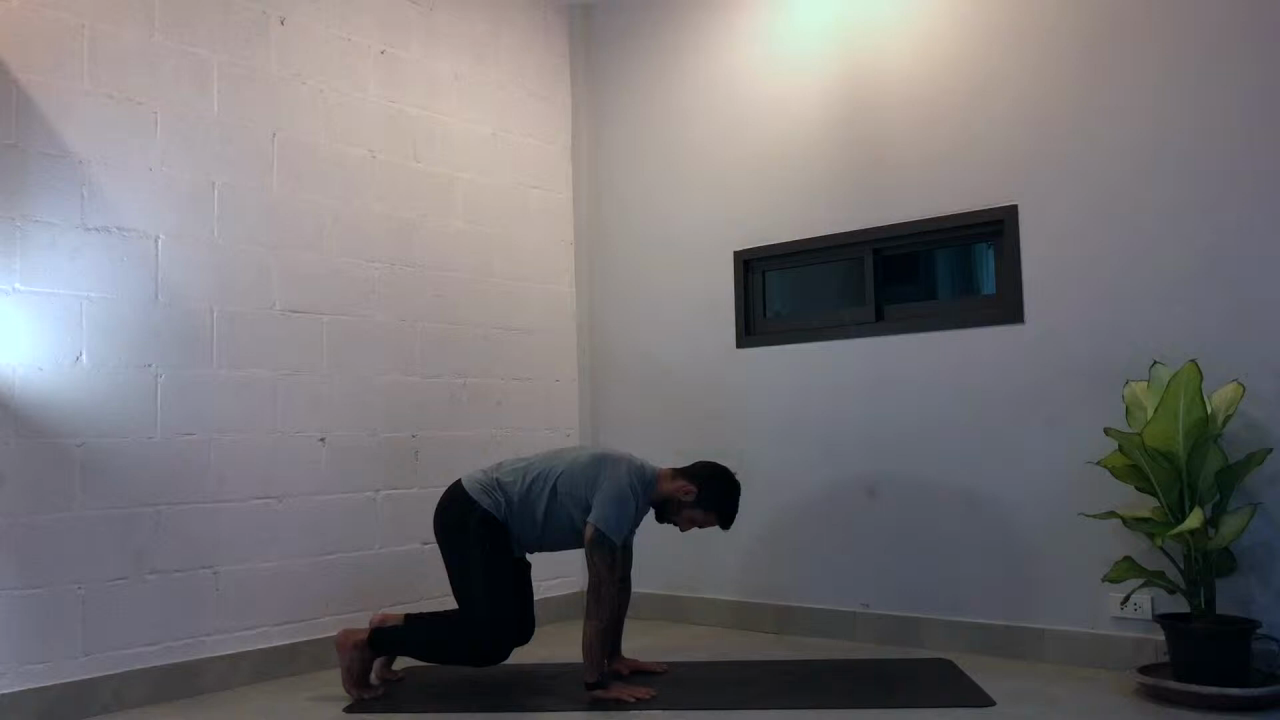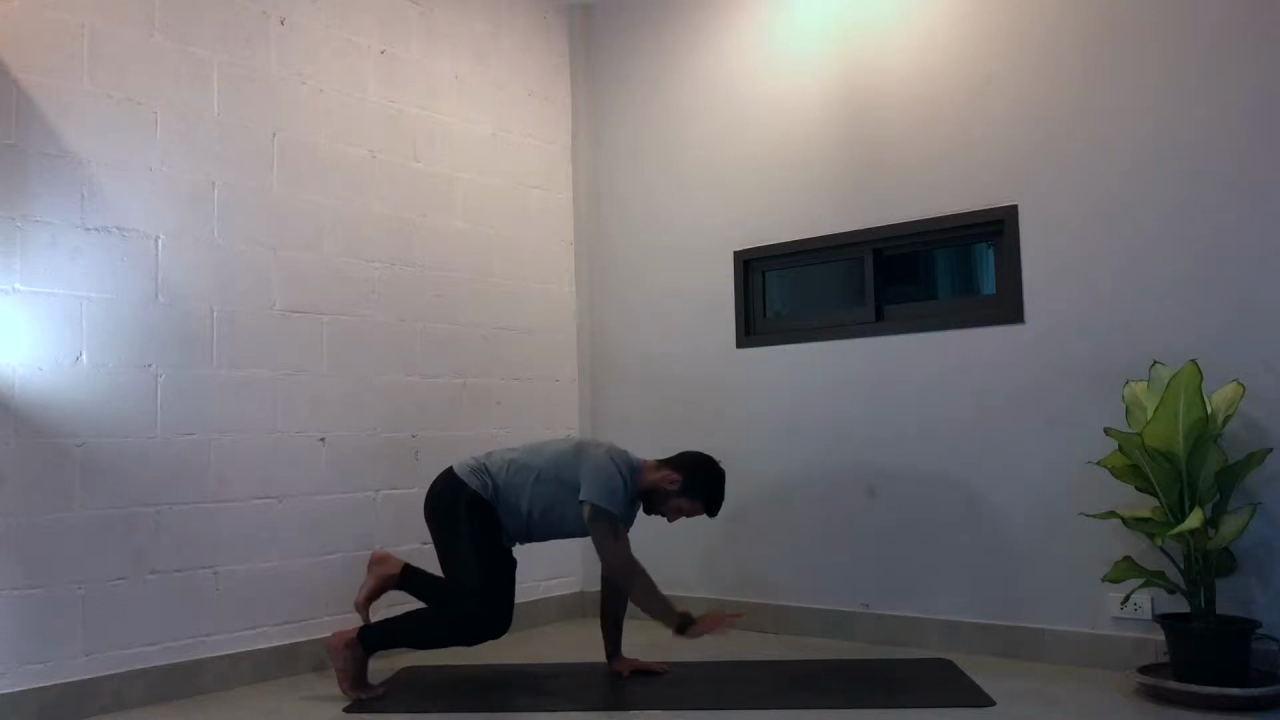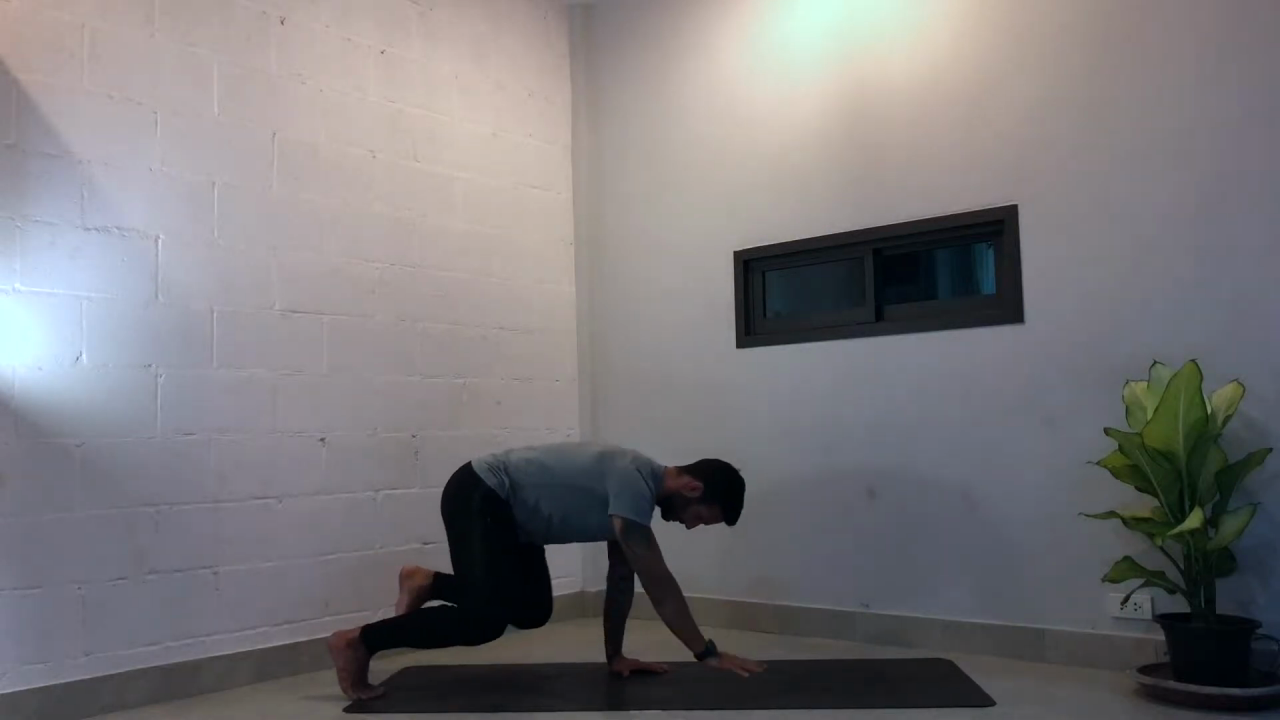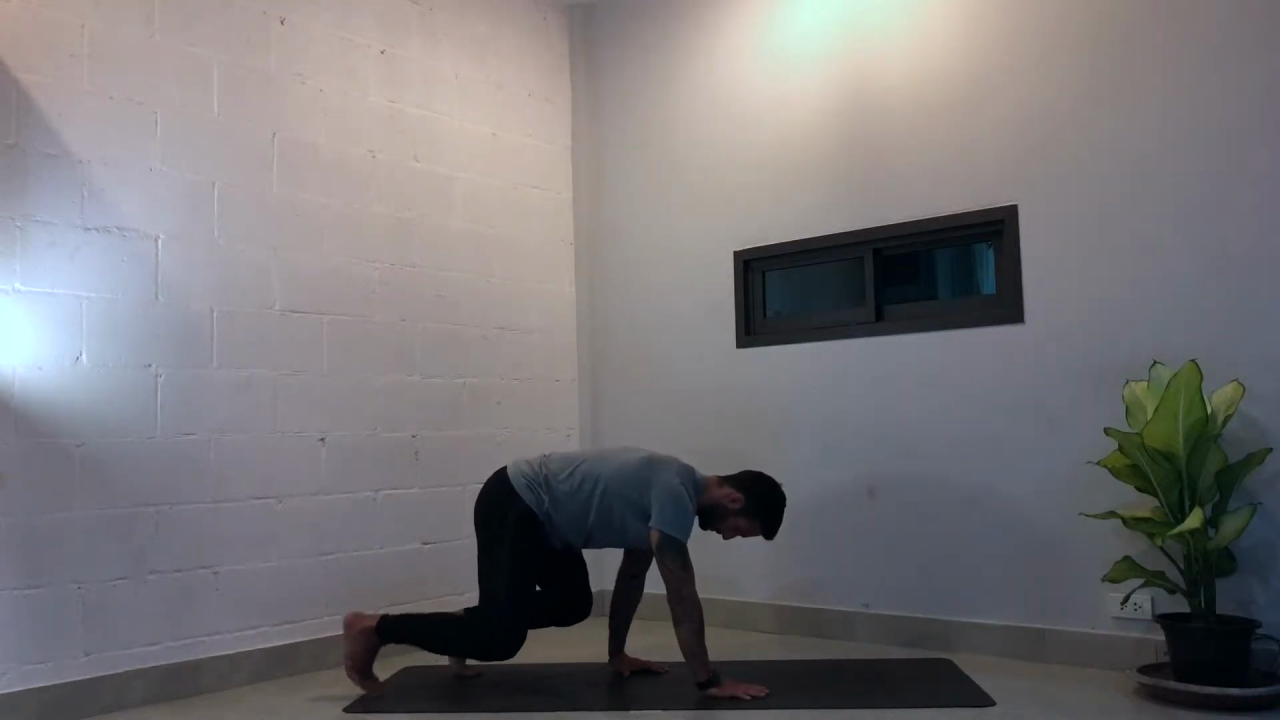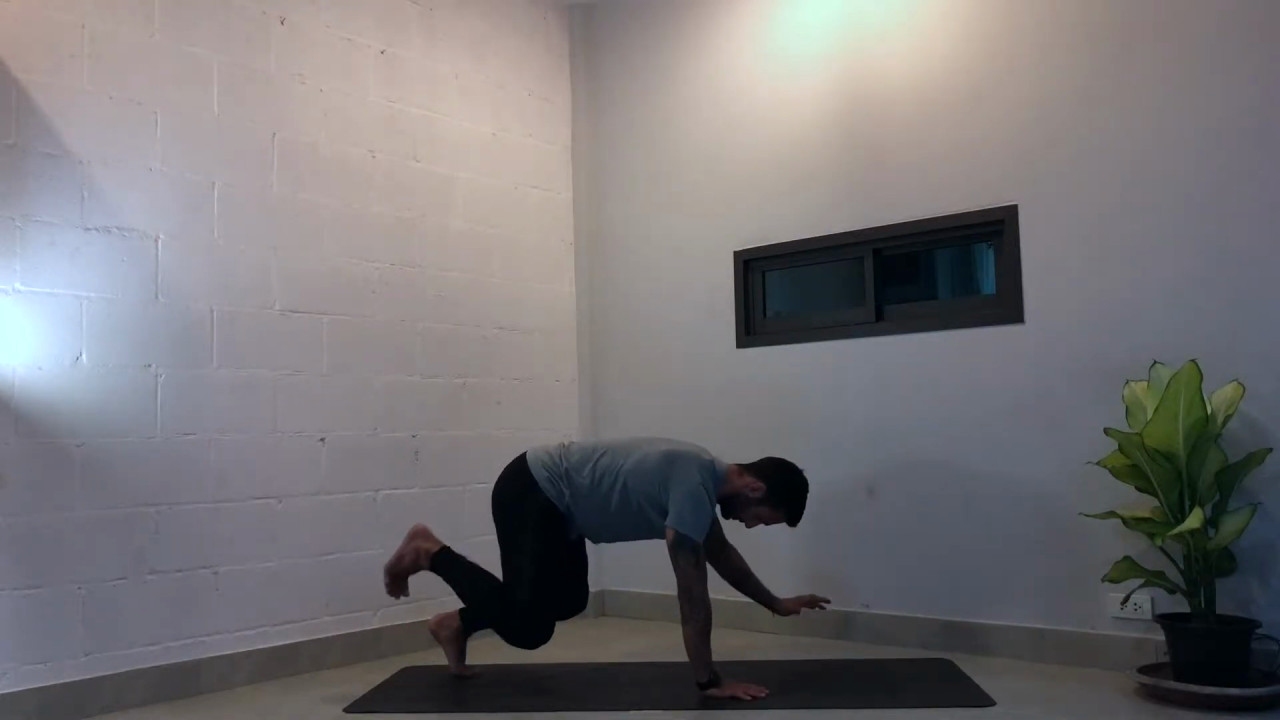
dt=1s
person 1, frame 1
left shoulder: (636, 489)
right shoulder: (624, 488)
left elbow: (620, 580)
right elbow: (601, 589)
left wrist: (615, 656)
right wrist: (596, 680)
left hip: (496, 523)
right hip: (471, 514)
left knee: (515, 630)
right knee: (491, 641)
left ankle: (396, 625)
right ankle: (366, 642)
person 1, frame 2
left shoulder: (627, 492)
right shoulder: (609, 471)
left elbow: (614, 577)
right elbow: (620, 568)
left wrist: (615, 656)
right wrist: (683, 623)
left hip: (490, 516)
right hip: (462, 499)
left knee: (492, 619)
right knee: (480, 619)
left ankle: (394, 572)
right ankle: (355, 643)
person 1, frame 3
left shoulder: (640, 487)
right shoulder: (632, 482)
left elbow: (621, 576)
right elbow: (656, 582)
left wrist: (614, 655)
right wrist: (708, 652)
left hip: (506, 508)
right hip: (478, 495)
left knee: (532, 610)
right knee: (485, 620)
left ankle: (427, 584)
right ankle: (357, 643)
person 1, frame 4
left shoulder: (670, 489)
right shoulder: (676, 494)
left elbow: (633, 572)
right elbow: (683, 596)
left wrist: (616, 652)
right wrist: (709, 680)
left hip: (536, 512)
right hip: (513, 505)
left knee: (574, 605)
right knee: (499, 639)
left ankle: (462, 624)
right ankle: (374, 629)
person 1, frame 5
left shoulder: (702, 477)
right shoulder: (693, 487)
left elbow: (721, 554)
right elbow: (692, 592)
left wrist: (776, 604)
right wrist: (708, 680)
left hip: (551, 496)
right hip: (530, 492)
left knee: (569, 601)
right knee: (528, 627)
left ankle: (456, 624)
right ankle: (430, 552)
